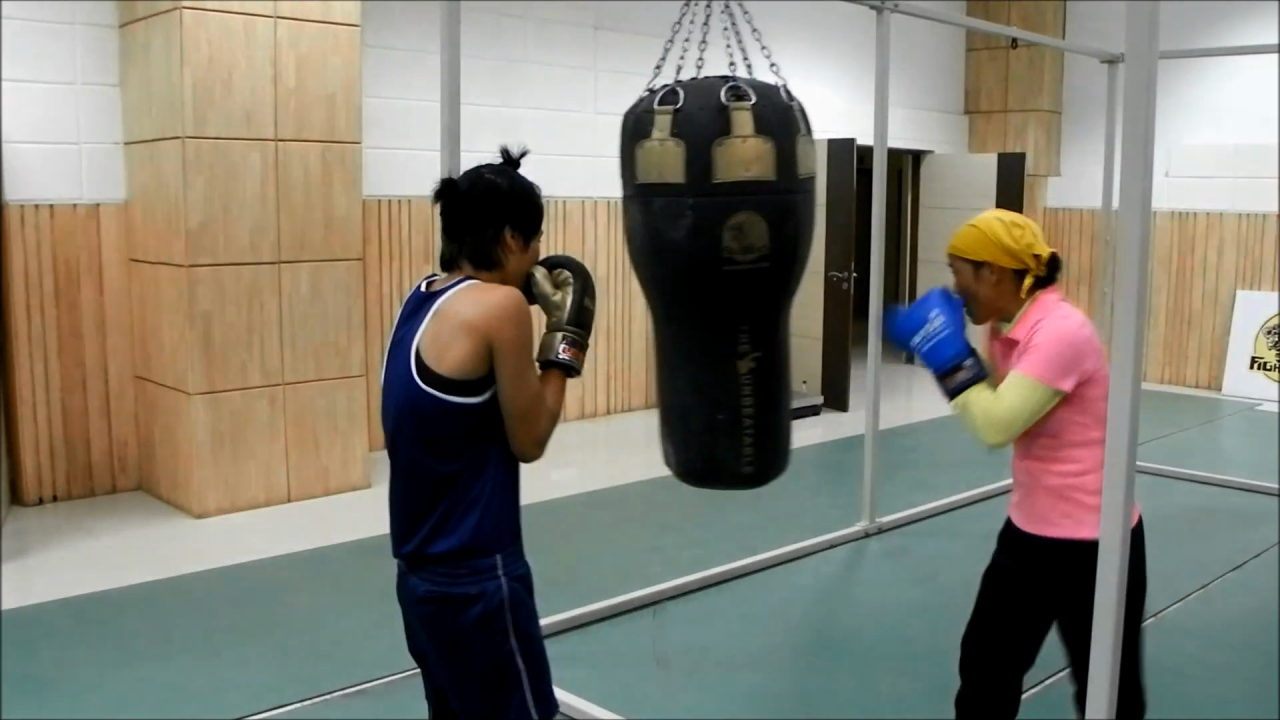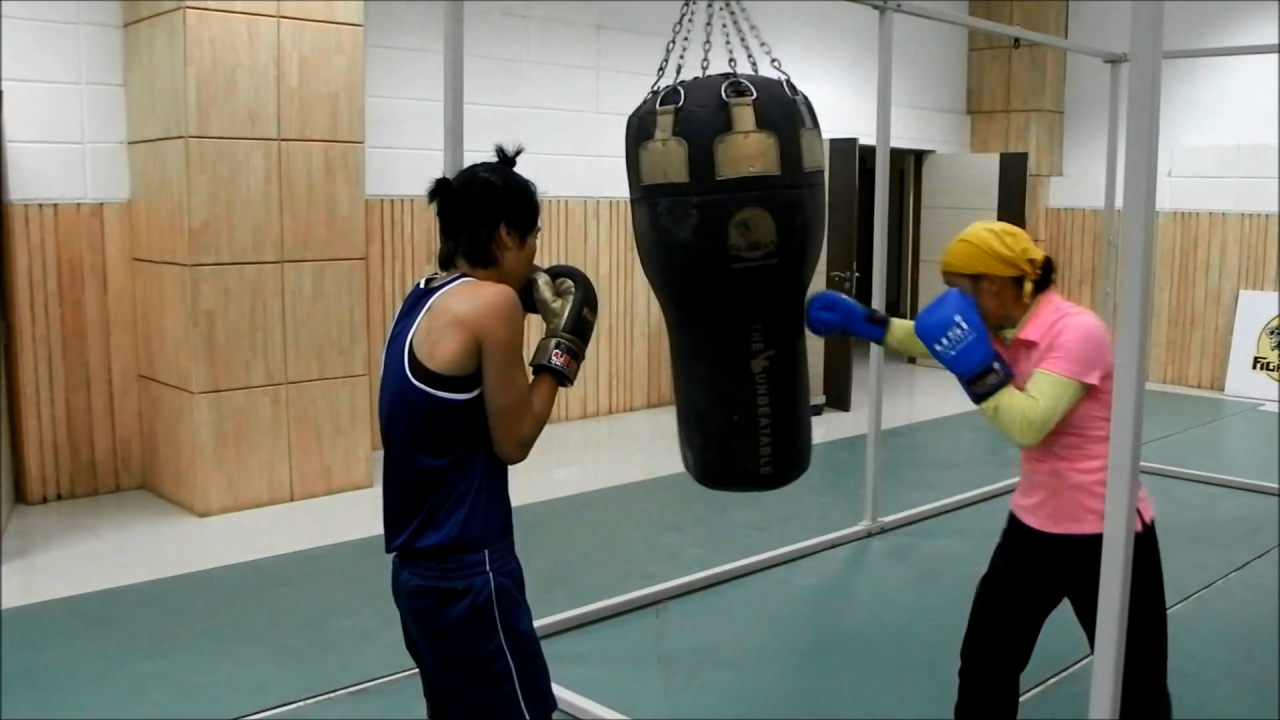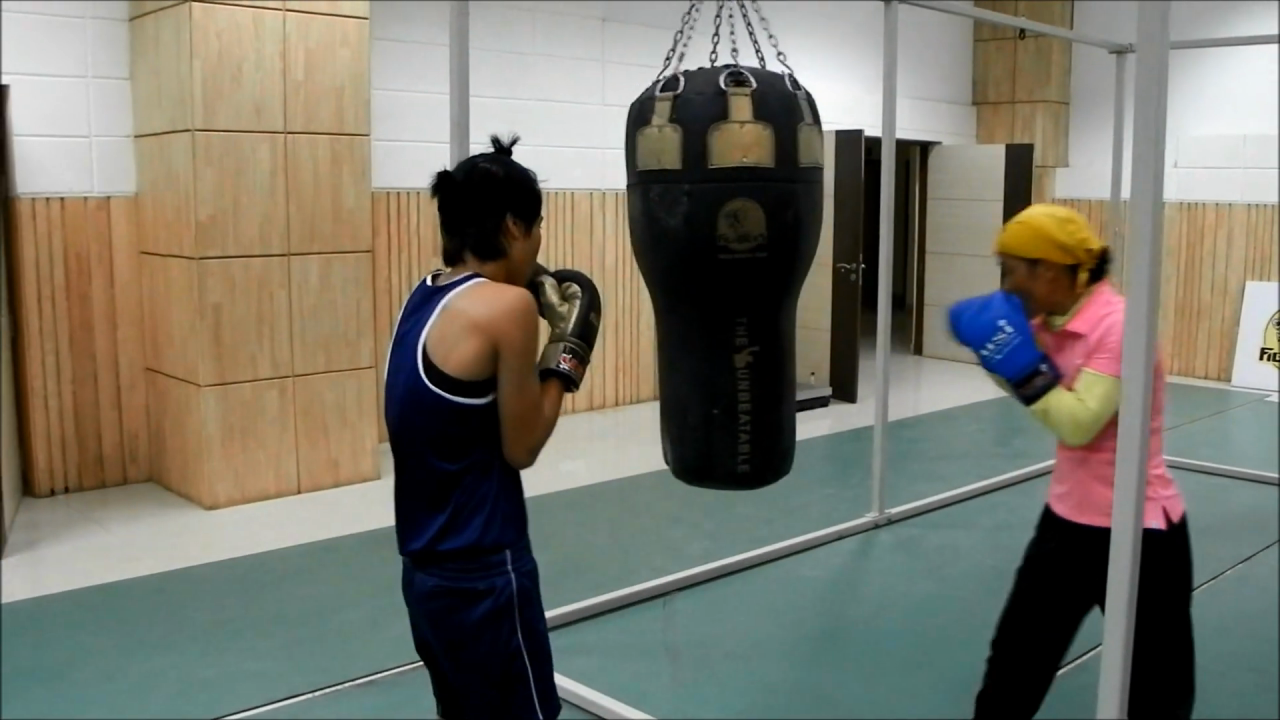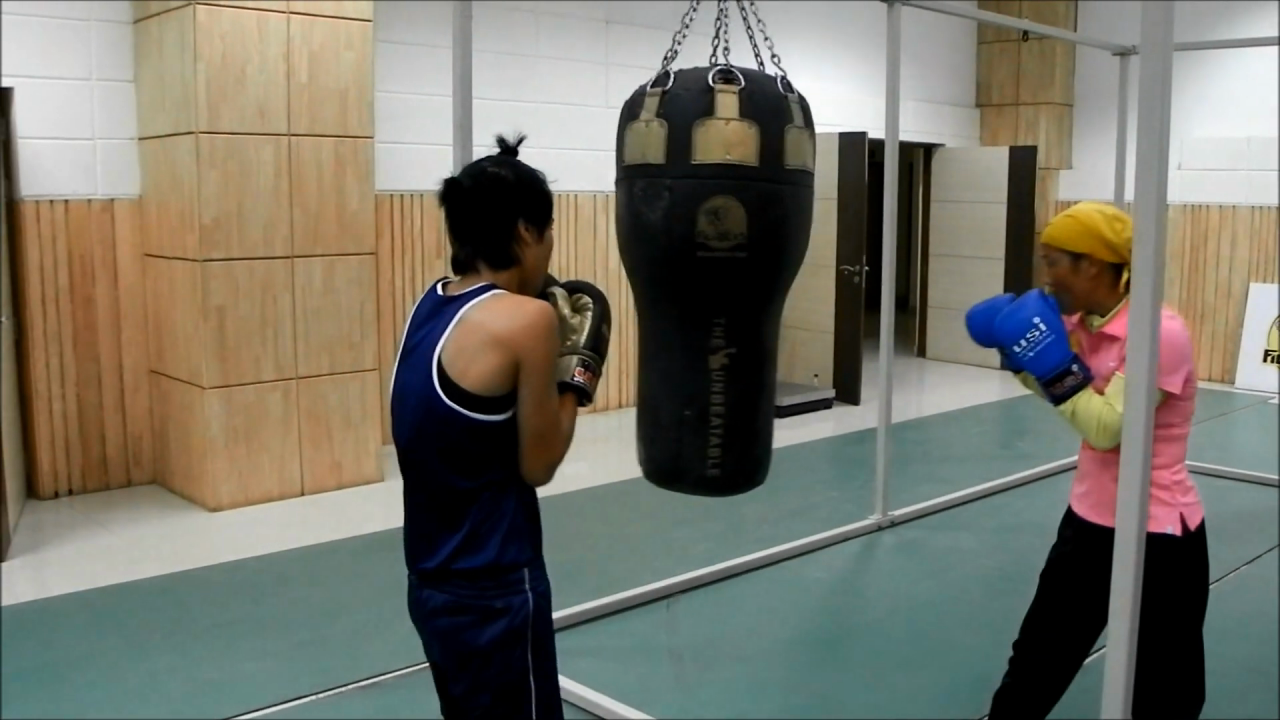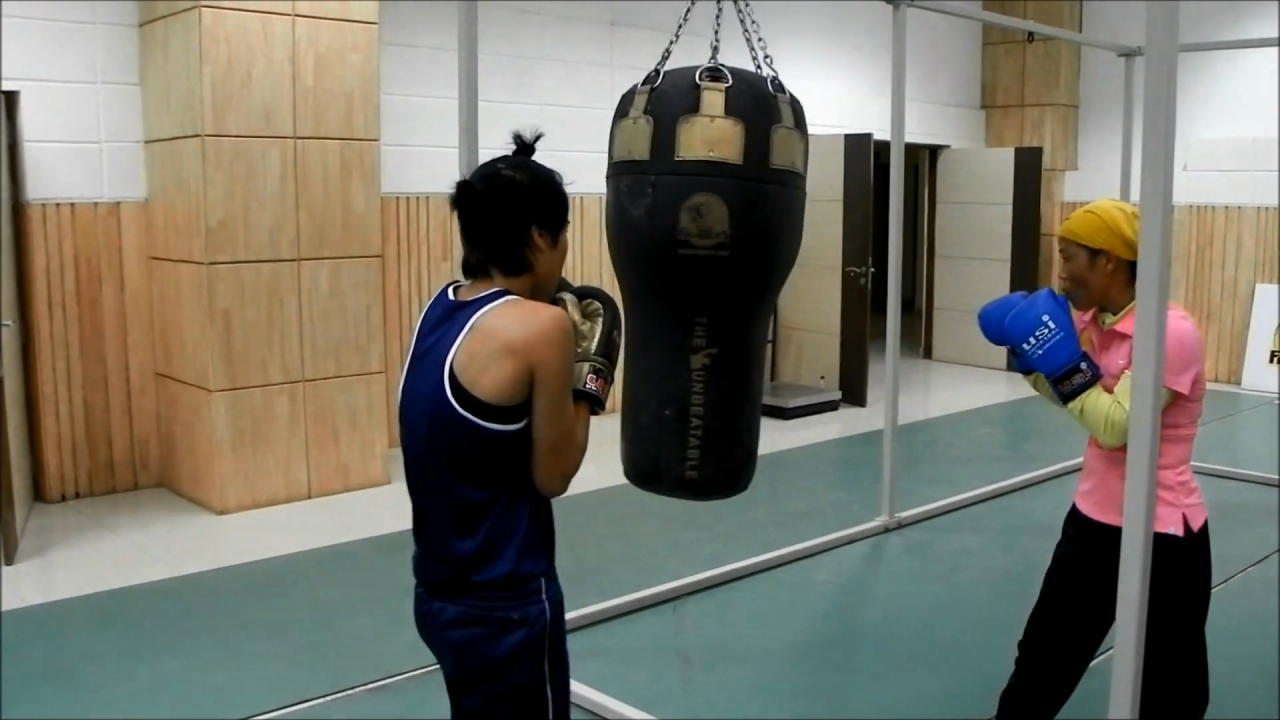
dt=0.2s
person 1, frame 1
left shoulder: (421, 300)
right shoulder: (499, 305)
right elbow: (529, 440)
right wrist: (566, 334)
left hip: (423, 571)
right hip: (475, 577)
person 1, frame 2
left shoulder: (424, 299)
right shoulder: (491, 303)
right elbow: (512, 441)
right wrist: (562, 342)
left hip: (421, 565)
right hip: (467, 572)
person 1, frame 3
left shoulder: (426, 297)
right shoulder: (506, 305)
right elbow: (520, 447)
right wrist: (568, 345)
left hip: (429, 566)
right hip: (484, 572)
person 1, frame 4
left shoulder: (432, 305)
right shoulder: (525, 318)
right elbow: (537, 465)
right wrist: (580, 358)
left hip: (434, 581)
right hip: (494, 593)
person 1, frame 5
left shoulder: (440, 310)
right shoulder: (541, 327)
right elbow: (552, 476)
right wrist: (593, 365)
left hip: (442, 590)
right hip: (505, 603)
person 2, frame 1
left shoulder: (1060, 329)
right shoulder: (1015, 328)
left elbow: (996, 425)
right elbow: (1001, 402)
left wrist: (946, 354)
left hip: (1090, 541)
right hip: (1032, 531)
right knee: (984, 665)
person 2, frame 2
left shoulder: (1078, 330)
right shoulder: (1003, 330)
left elbow: (1028, 426)
right elbow: (933, 342)
left wrist: (974, 360)
right wrist: (863, 322)
left hip: (1104, 536)
right hip: (1035, 527)
right knee: (985, 660)
person 2, frame 3
left shoulder: (1120, 324)
right shoulder: (1046, 321)
left elbow: (1076, 425)
right elbow: (1023, 382)
left wrist: (1020, 358)
right wrist: (995, 345)
left hip: (1139, 531)
right hip: (1066, 520)
right knee: (1015, 655)
person 2, frame 4
left shoulder: (1161, 332)
right shoulder: (1080, 322)
left elbow: (1105, 429)
right elbow: (1058, 396)
left wrist: (1051, 358)
right wrist: (1017, 346)
left hip: (1157, 538)
right hip: (1089, 522)
right knee: (1036, 657)
person 2, frame 5
left shoulder: (1172, 332)
right shoulder: (1093, 320)
left elbow: (1114, 428)
right elbow: (1065, 397)
left wrist: (1062, 355)
right wrist: (1028, 347)
left hip: (1159, 537)
right hip: (1092, 520)
right knee: (1042, 656)
